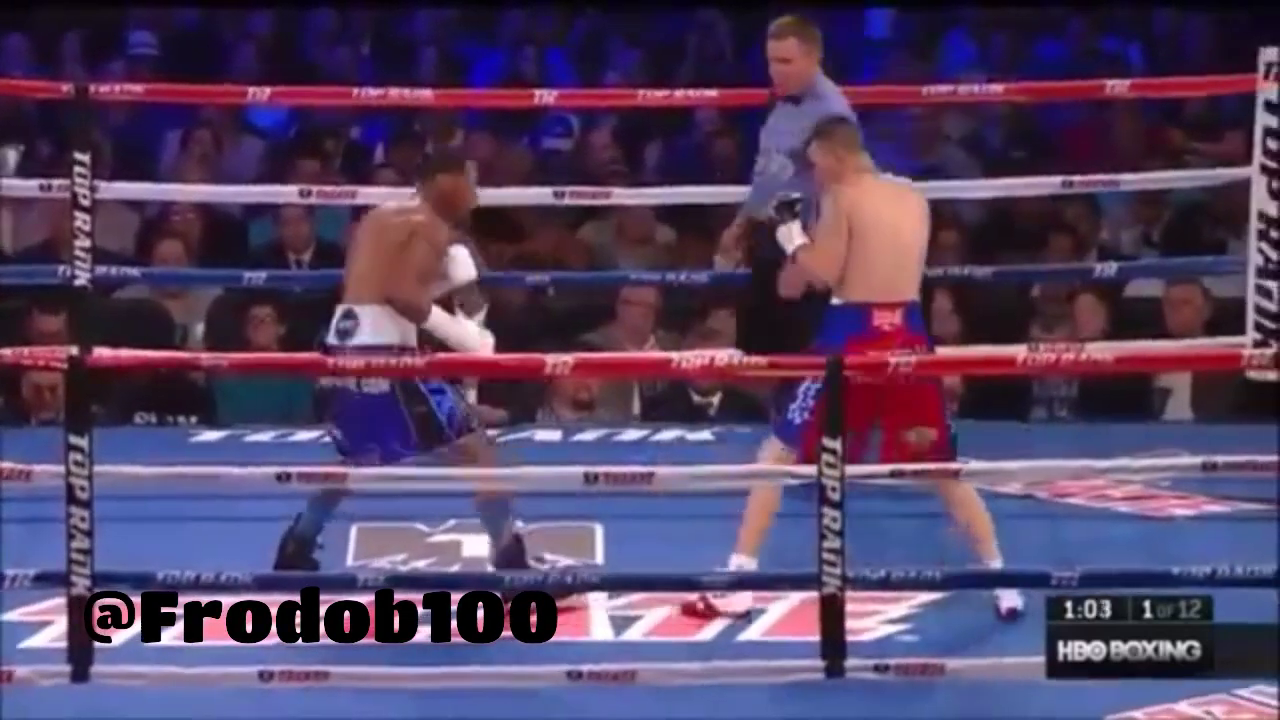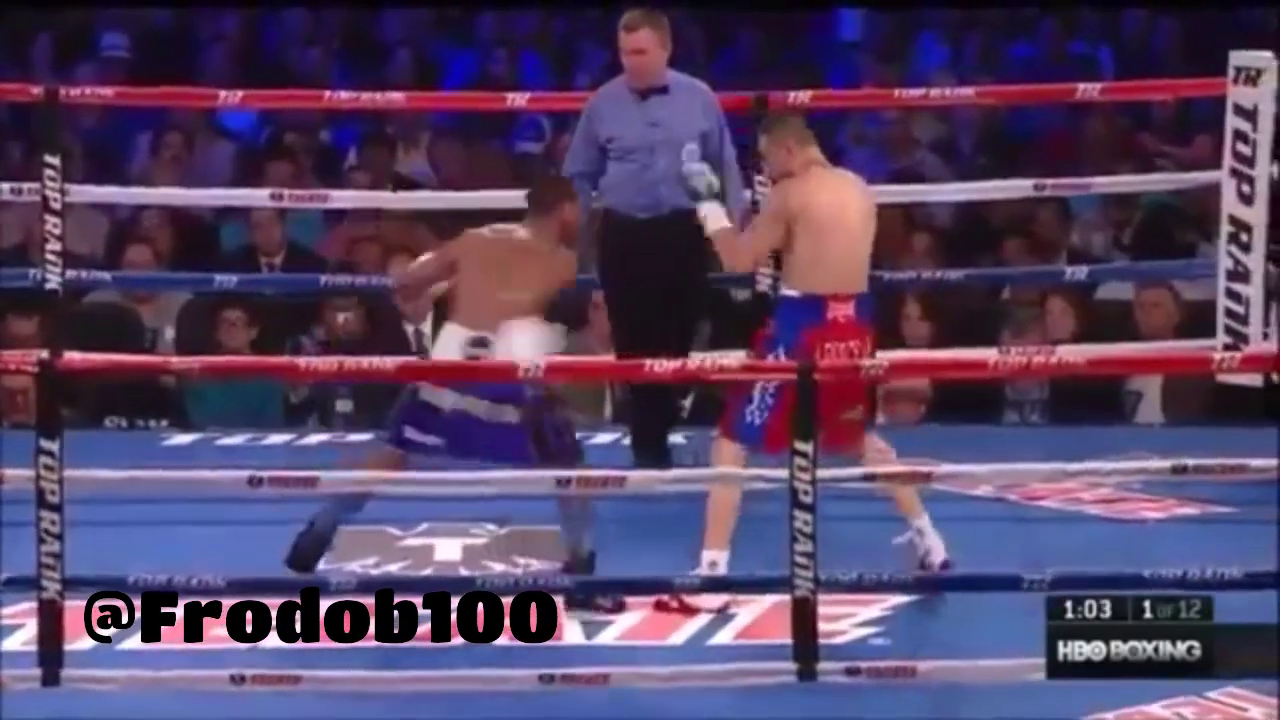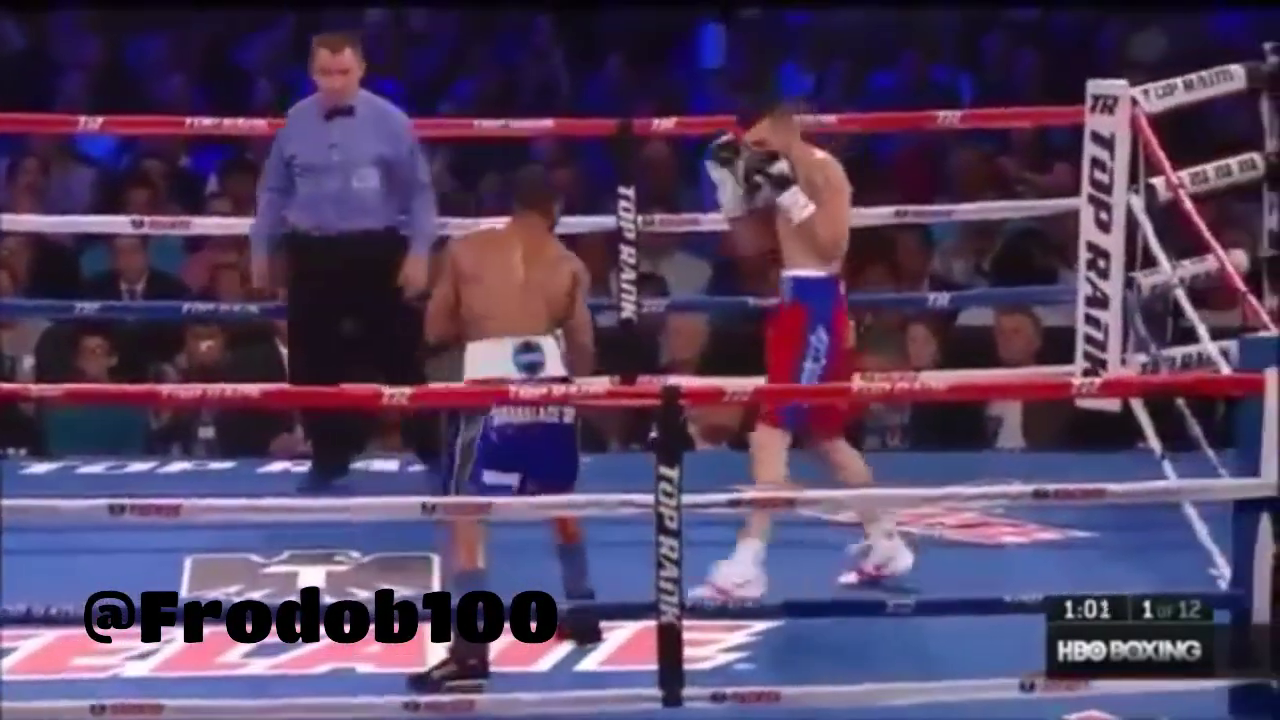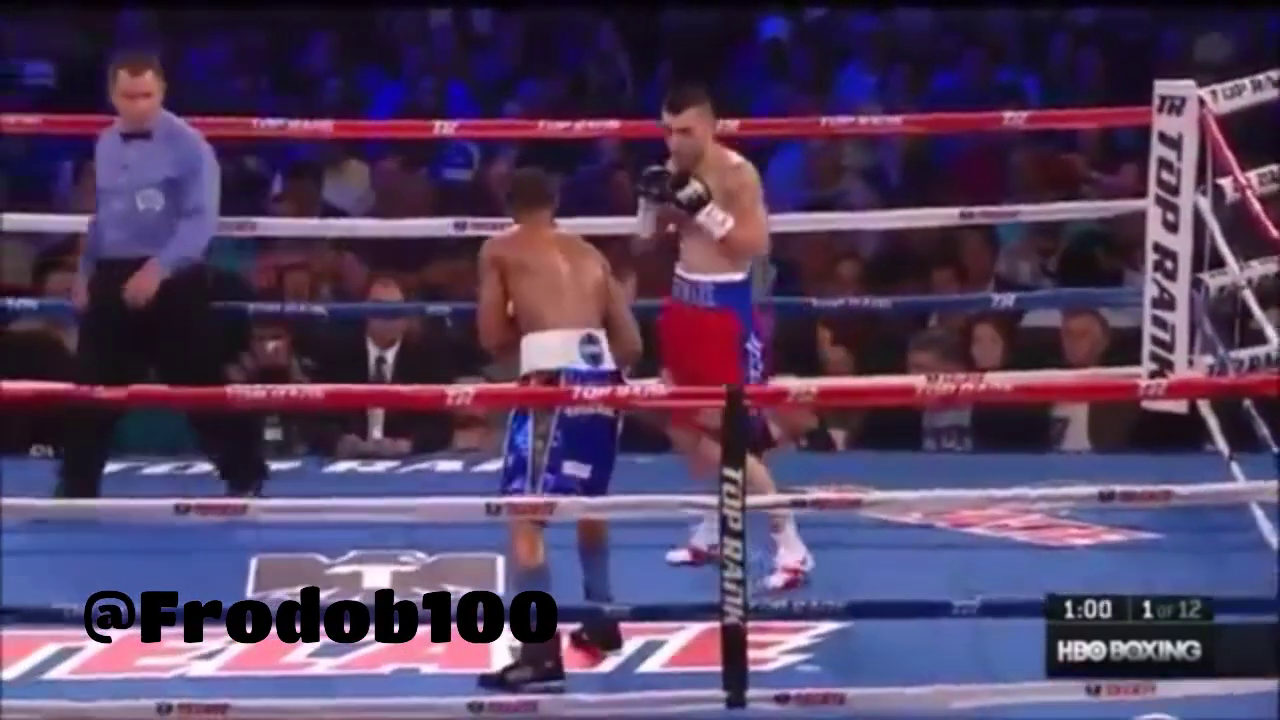
dt=1s
person 1, frame 1
left shoulder: (842, 197)
right shoulder: (913, 197)
left elbow: (825, 274)
left wrist: (790, 229)
left hip: (852, 338)
right hip: (907, 338)
left knee: (777, 455)
right knee: (943, 466)
right ankle: (1002, 584)
person 1, frame 2
left shoulder: (790, 194)
right shoulder: (858, 188)
left elbow: (740, 259)
left wrist: (706, 202)
left hip: (803, 329)
right hip: (853, 327)
left knee: (731, 447)
right knee: (861, 436)
left ankle: (710, 576)
right ankle: (928, 542)
person 1, frame 3
left shoulder: (822, 170)
right shoulder: (779, 172)
left elbow: (834, 244)
right elbow: (748, 242)
left wrist: (787, 192)
right wrist: (727, 180)
left hip: (816, 314)
right hip: (797, 307)
left knee: (769, 436)
right knee: (826, 437)
left ankle: (746, 566)
right ankle: (885, 543)
person 1, frame 4
left shoulder: (737, 173)
right shoulder: (677, 170)
left elbow: (756, 247)
left wrist: (703, 207)
right wrist: (651, 202)
left hip: (726, 311)
right hip: (684, 305)
left knee: (725, 442)
right knee: (683, 429)
left ankle: (790, 544)
right ankle: (715, 528)
person 2, frame 1
left shoulder: (381, 217)
right shoulder: (432, 227)
right elbow: (399, 292)
left wrist: (443, 277)
right wrist: (455, 329)
left hip: (342, 348)
right hip: (384, 353)
left knee: (356, 457)
right knee: (474, 447)
left ankle: (296, 550)
right ankle: (512, 566)
person 2, frame 2
left shoulder: (479, 240)
right shoulder: (557, 260)
left elbow: (405, 283)
left wrist: (438, 274)
right hip: (506, 383)
left knee: (391, 457)
right knee: (568, 468)
left ankle: (312, 543)
right ankle: (580, 579)
person 2, frame 3
left shoulder: (462, 249)
right shoulder: (569, 265)
left elbow: (436, 329)
right elbow: (581, 349)
right wrist: (569, 365)
left hip: (491, 384)
right hip: (549, 382)
left knee: (465, 516)
right knee: (557, 498)
left ankle: (469, 652)
right ankle: (581, 614)
person 2, frame 4
left shoulder: (500, 250)
right shoulder: (591, 256)
left elbow: (491, 335)
right elbow: (630, 342)
left hip: (551, 379)
right hip: (602, 376)
left knee: (525, 513)
right knee: (587, 500)
left ankle: (541, 654)
right ankle: (601, 621)
person 3, frame 1
left shoulder: (829, 111)
right shoulder: (782, 109)
right wrist: (742, 223)
right hip: (769, 239)
left knee: (790, 342)
right knee: (753, 338)
person 3, frame 2
left shoulder: (700, 98)
right shoulder: (603, 103)
left elbow: (724, 166)
right elbow: (578, 176)
left wrist: (733, 224)
left hip: (684, 233)
right hip: (626, 236)
left knee: (677, 343)
right knee: (636, 345)
left ankle: (656, 439)
right ankle: (648, 445)
person 3, frame 3
left shoulder: (390, 121)
right shoulder: (295, 122)
left elbow: (419, 191)
right elbow: (274, 191)
left wrist: (418, 252)
right wrist: (261, 249)
left hip: (374, 251)
right hip: (312, 253)
left knee: (397, 359)
right knee: (310, 363)
right ankle: (330, 458)
person 3, frame 4
left shoulder: (188, 146)
right shoulder: (105, 145)
left elbow: (201, 220)
left wrist: (158, 269)
right wrist: (86, 272)
left hip: (173, 282)
right hip: (113, 280)
left knee: (198, 386)
right knee: (94, 385)
left ankle: (245, 479)
right ankle: (77, 488)
